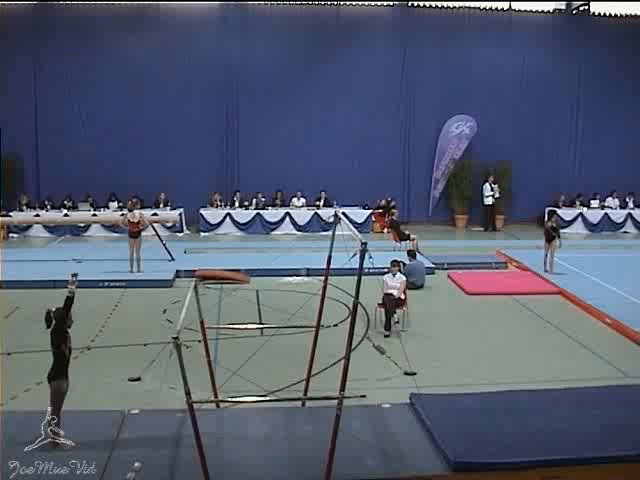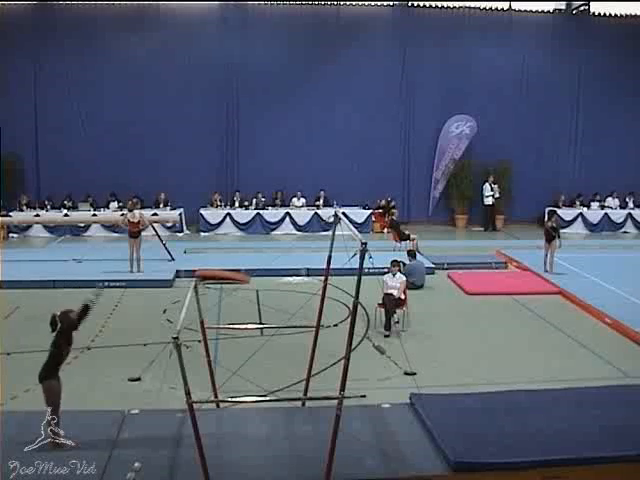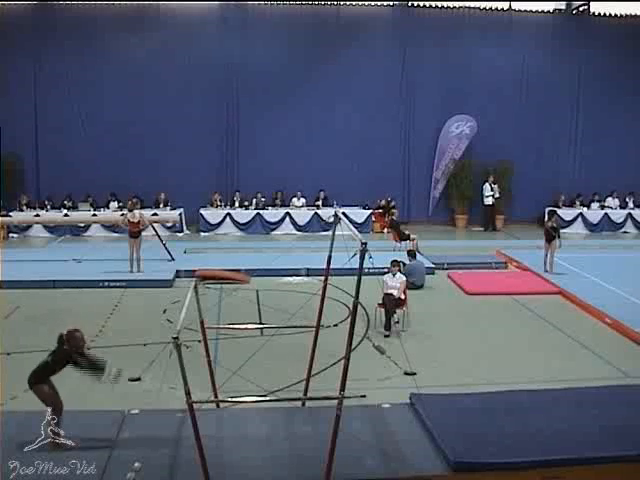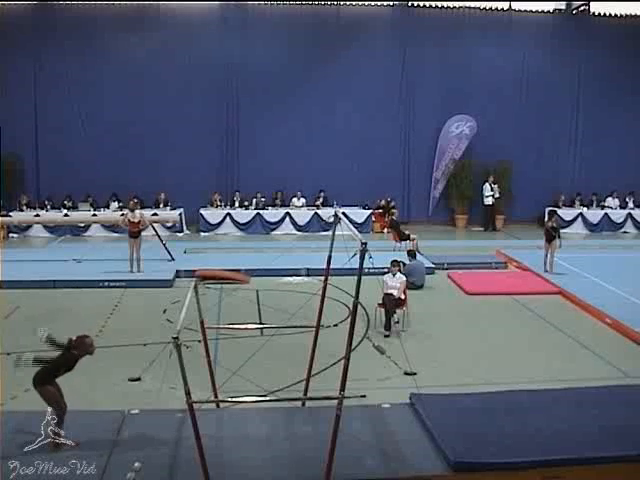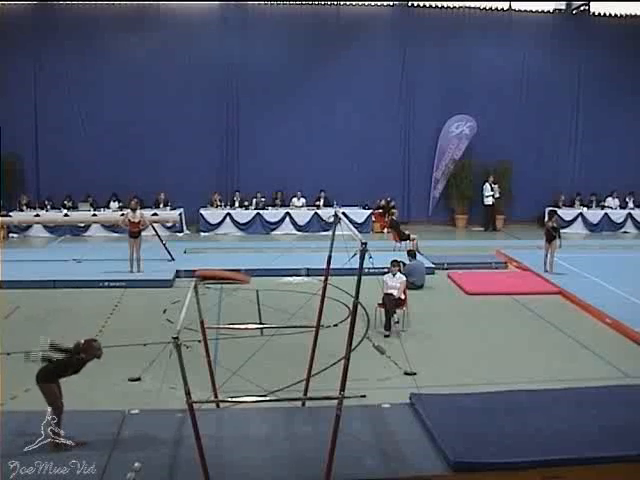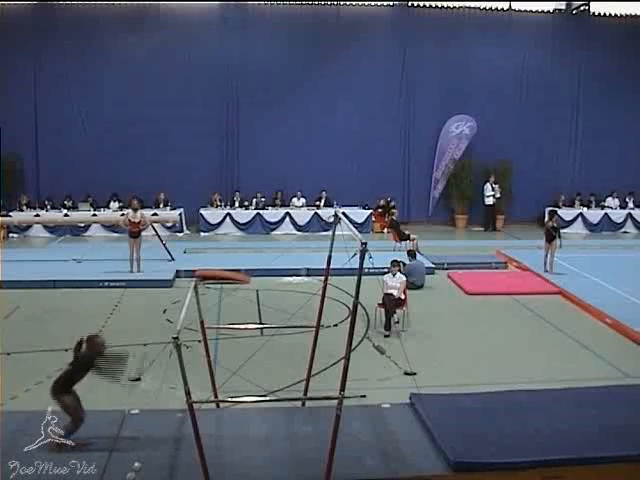
dt=0.3s
person 1, frame 1
left shoulder: (62, 333)
right shoulder: (56, 333)
left elbow: (66, 310)
right elbow: (64, 312)
left wrist: (72, 287)
right wrist: (71, 287)
left hip: (62, 375)
right hip: (57, 377)
left knee: (57, 409)
right knee: (55, 410)
person 1, frame 2
left shoulder: (65, 335)
right shoulder: (62, 334)
left elbow: (77, 318)
right elbow: (78, 319)
left wrist: (90, 303)
left hip: (52, 374)
right hip: (48, 375)
left knee: (55, 409)
right knee: (53, 410)
right ankle: (55, 440)
person 1, frame 3
left shoulder: (70, 350)
right shoulder: (66, 354)
left elbow: (88, 360)
right elbow: (84, 366)
left wrist: (106, 368)
right wrist: (107, 372)
left hip: (43, 379)
right hip: (37, 381)
left knee: (58, 407)
right knee: (56, 408)
right ankle: (54, 441)
person 1, frame 4
left shoulder: (73, 353)
right shoulder: (72, 357)
left elbow: (56, 344)
right elbow: (49, 361)
left wrist: (46, 337)
right wrist: (28, 360)
left hip: (48, 380)
right hip: (42, 381)
left knee: (61, 408)
right knee: (61, 409)
right ankle: (56, 441)
person 1, frame 5
left shoulder: (81, 356)
right shoulder: (79, 360)
left elbow: (62, 350)
right elbow: (58, 360)
left hip: (50, 377)
right hip: (45, 378)
left knee: (58, 408)
right knee: (58, 408)
right ankle: (56, 442)
person 1, frame 6
left shoulder: (89, 358)
right shoulder: (84, 359)
left hip: (66, 388)
right hip: (60, 390)
left knee: (79, 416)
right knee: (79, 418)
